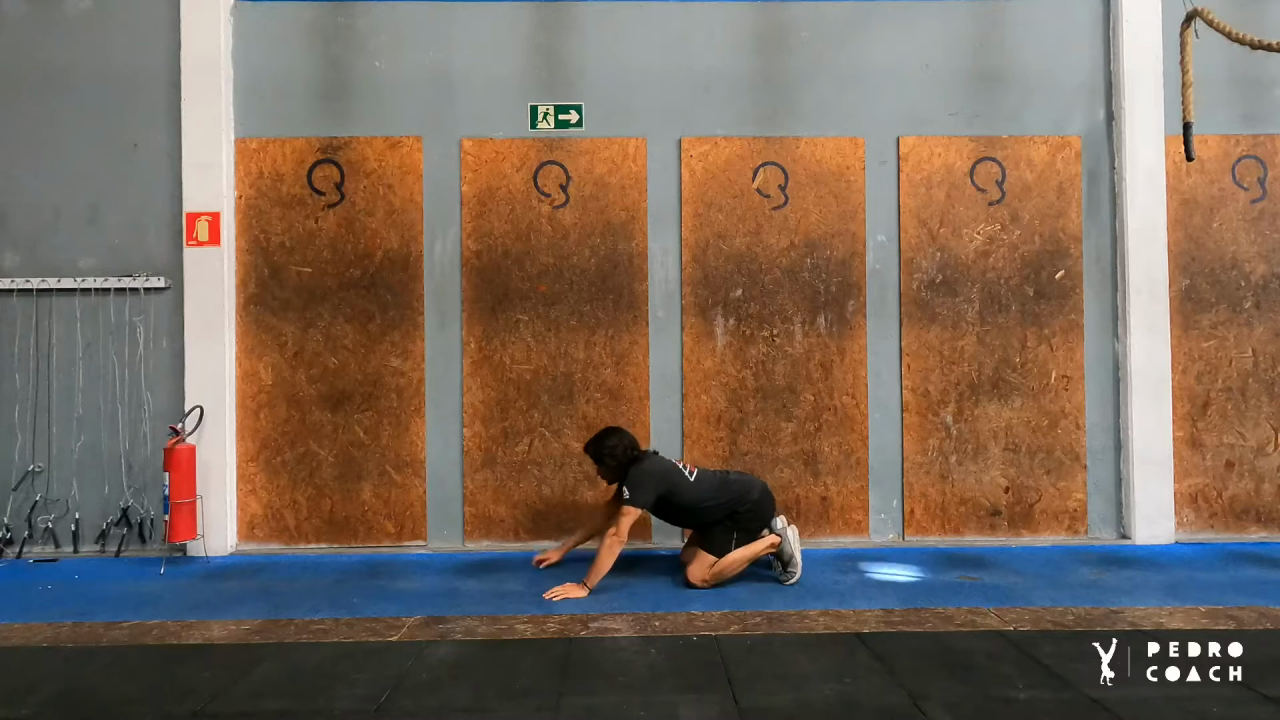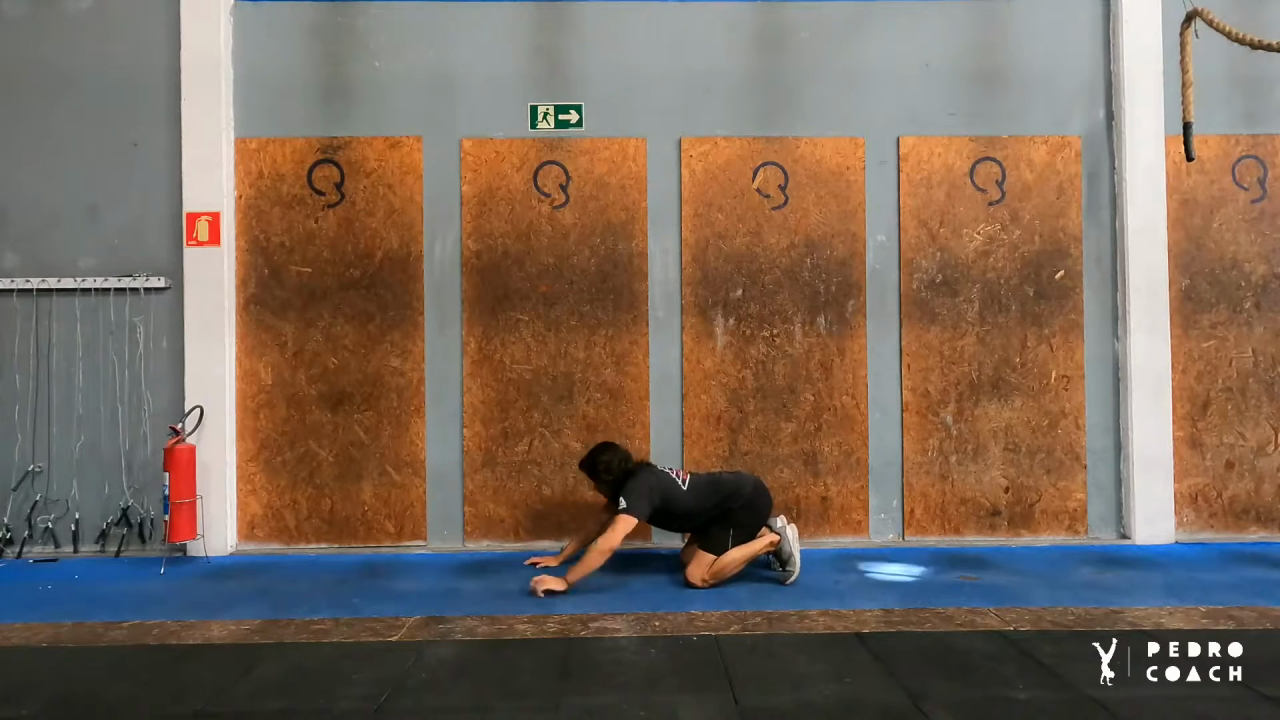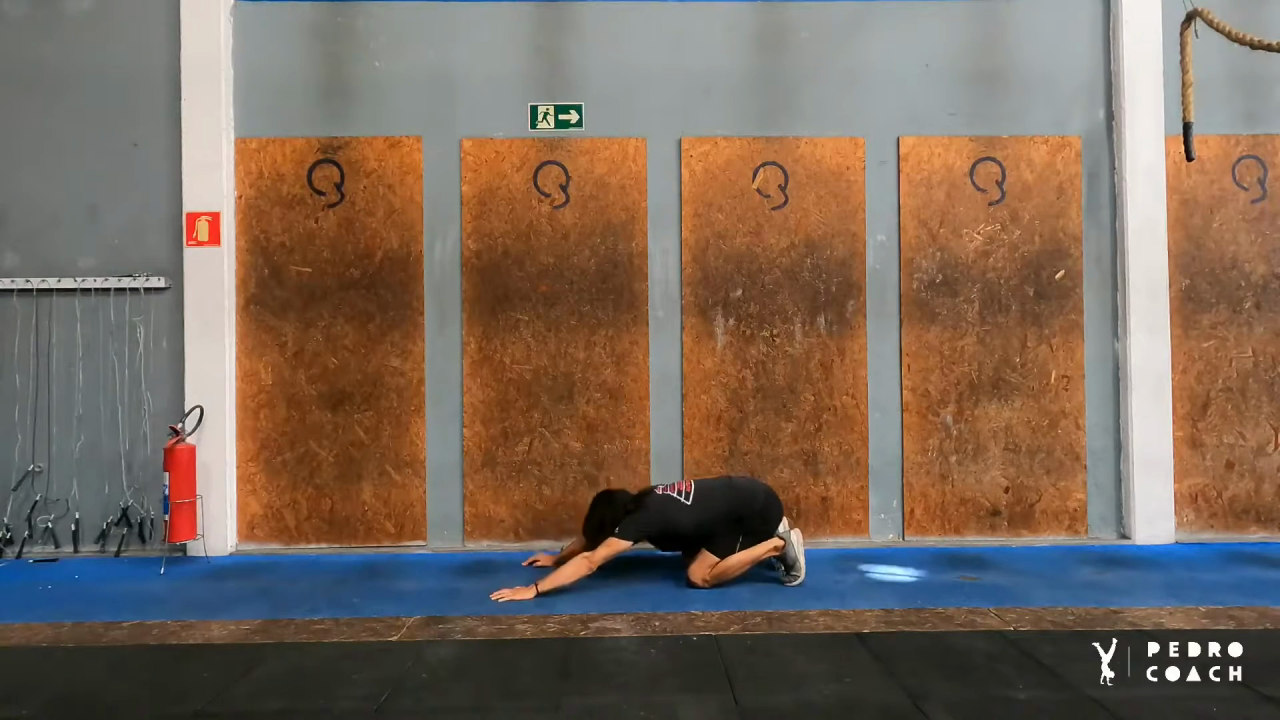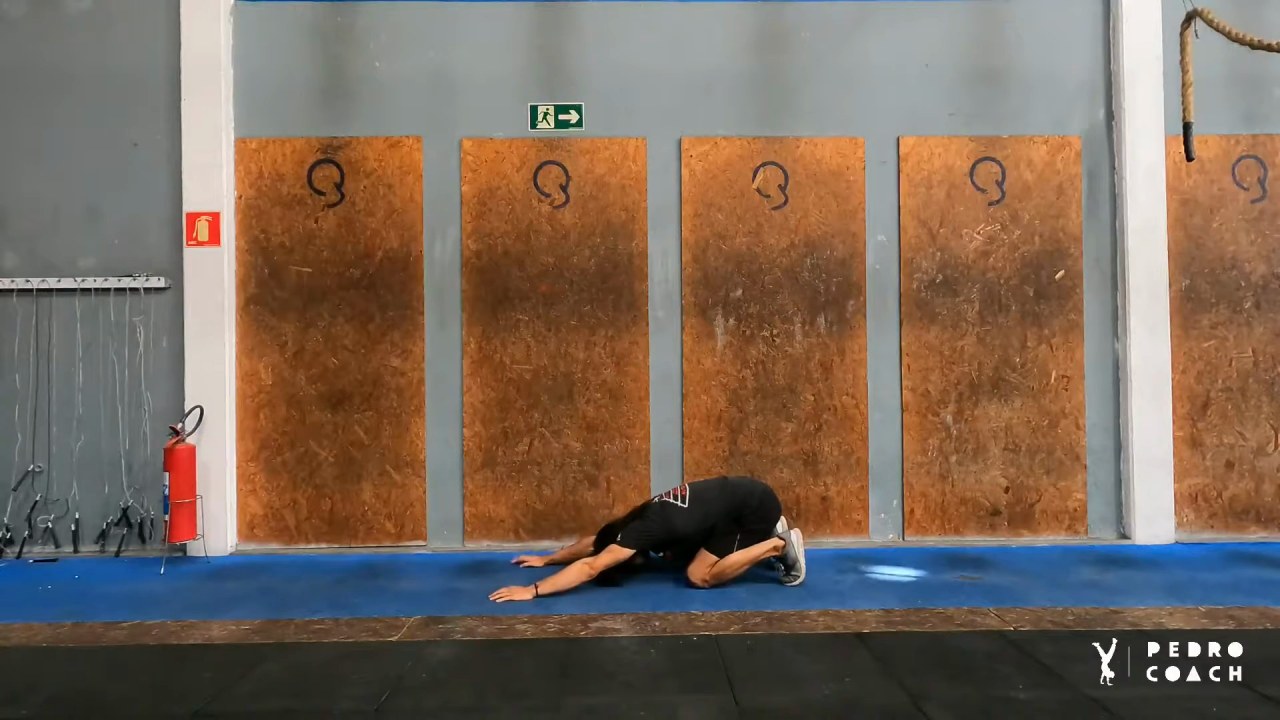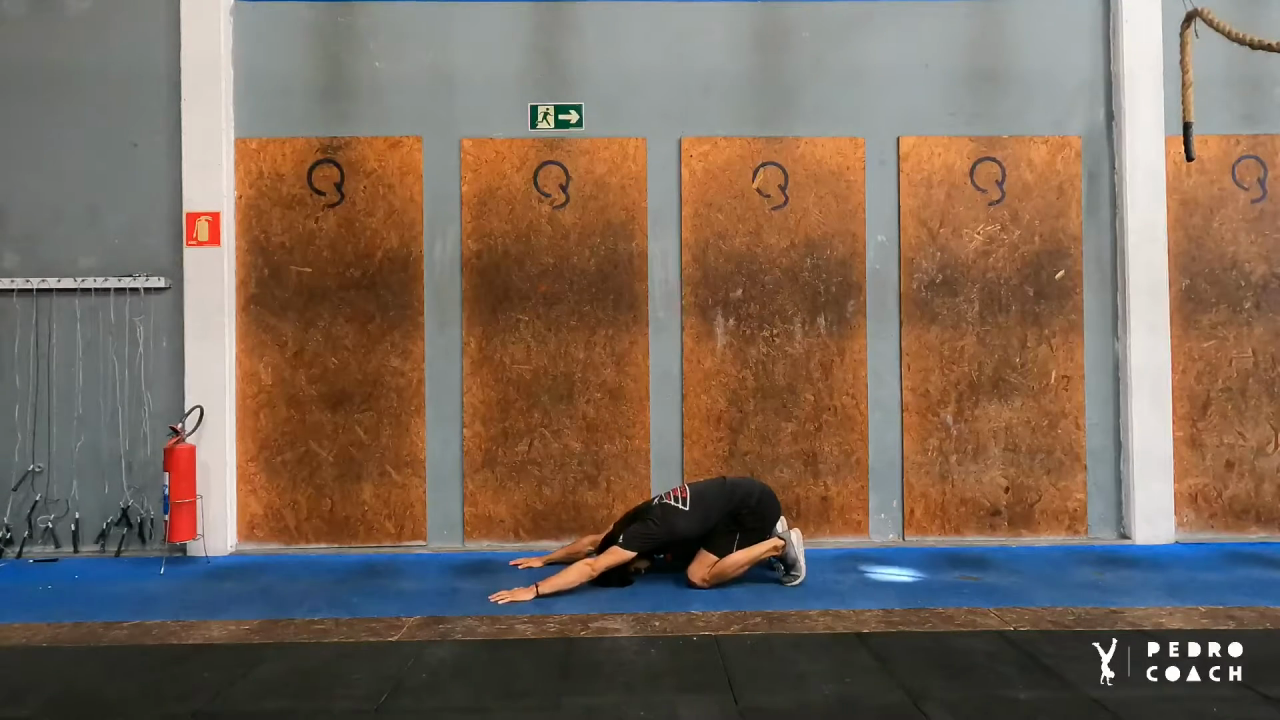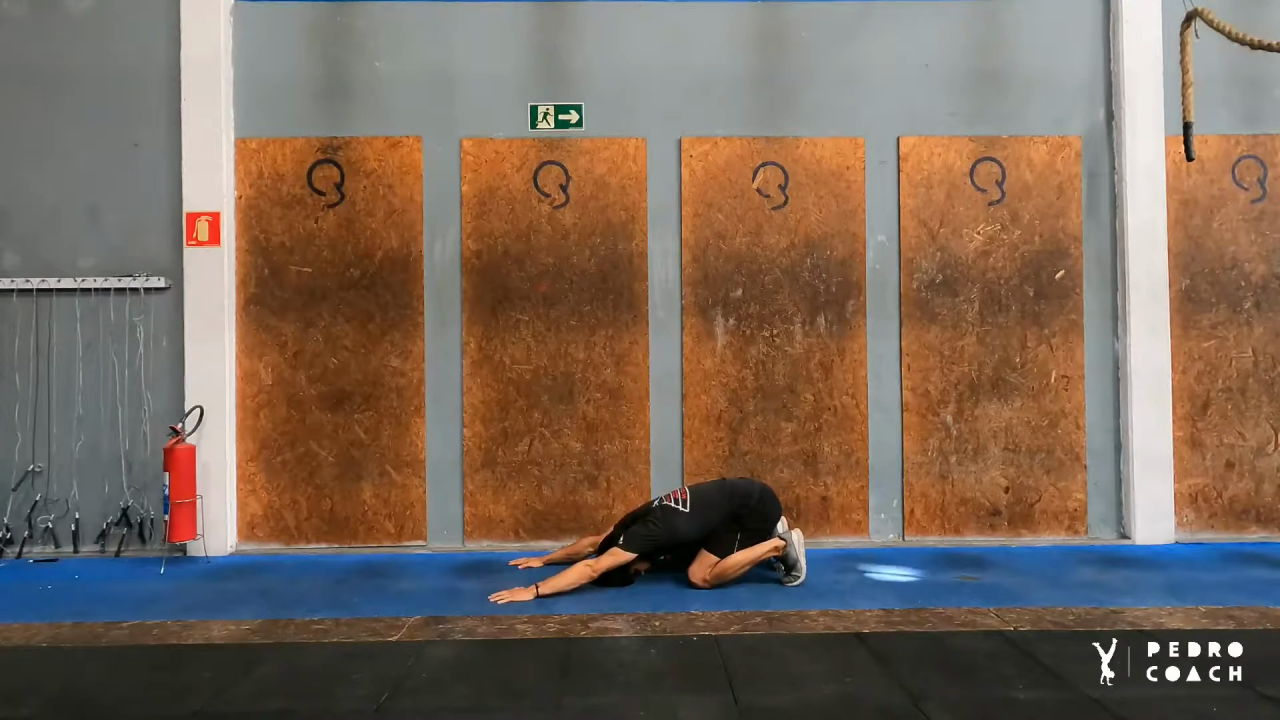
dt=0.5s
person 1, frame 1
left shoulder: (642, 476)
right shoulder: (638, 470)
left elbow: (616, 536)
right elbow: (605, 518)
left wrist: (584, 587)
right wrist: (562, 551)
left hip: (750, 504)
right hip: (739, 493)
left knee: (698, 576)
right knee: (688, 557)
left ankle: (775, 542)
right ankle: (767, 530)
person 1, frame 2
left shoulder: (636, 489)
right shoulder: (632, 479)
left elbow: (609, 542)
right elbow: (600, 525)
left wrist: (565, 581)
right wrist: (559, 558)
left hip: (747, 500)
right hip: (738, 492)
left knee: (698, 576)
right knee: (688, 558)
left ankle: (773, 540)
right ankle: (767, 530)
person 1, frame 3
left shoulder: (642, 520)
right shoulder: (642, 503)
left elbow: (590, 561)
right elbow: (593, 535)
left wrist: (533, 589)
right wrist: (555, 558)
left hip: (756, 507)
right hip: (746, 495)
left knee: (700, 576)
right knee: (693, 557)
left ankle: (779, 545)
right ankle: (771, 533)
person 1, frame 4
left shoulder: (644, 530)
right shoulder: (642, 518)
left elbow: (590, 567)
right elbow: (592, 543)
left wrist: (532, 590)
right wrist: (545, 559)
left hip: (754, 505)
right hip: (743, 495)
left knee: (700, 576)
right knee: (692, 557)
left ankle: (778, 545)
right ankle: (770, 534)
person 1, frame 5
left shoulder: (647, 531)
right shoulder: (638, 519)
left elbow: (592, 567)
right elbow: (592, 543)
left wrist: (533, 590)
right wrist: (544, 559)
left hip: (753, 504)
right hip: (741, 494)
left knee: (700, 575)
right knee: (692, 558)
left ankle: (779, 544)
right ankle: (769, 532)
person 1, frame 6
left shoulder: (649, 533)
right shoulder: (640, 521)
left elbow: (591, 569)
right elbow: (592, 544)
left wrist: (533, 591)
right wrist: (543, 559)
left hip: (754, 506)
right hip: (742, 495)
left knee: (701, 576)
right knee: (695, 557)
left ankle: (780, 545)
right ankle: (770, 533)
